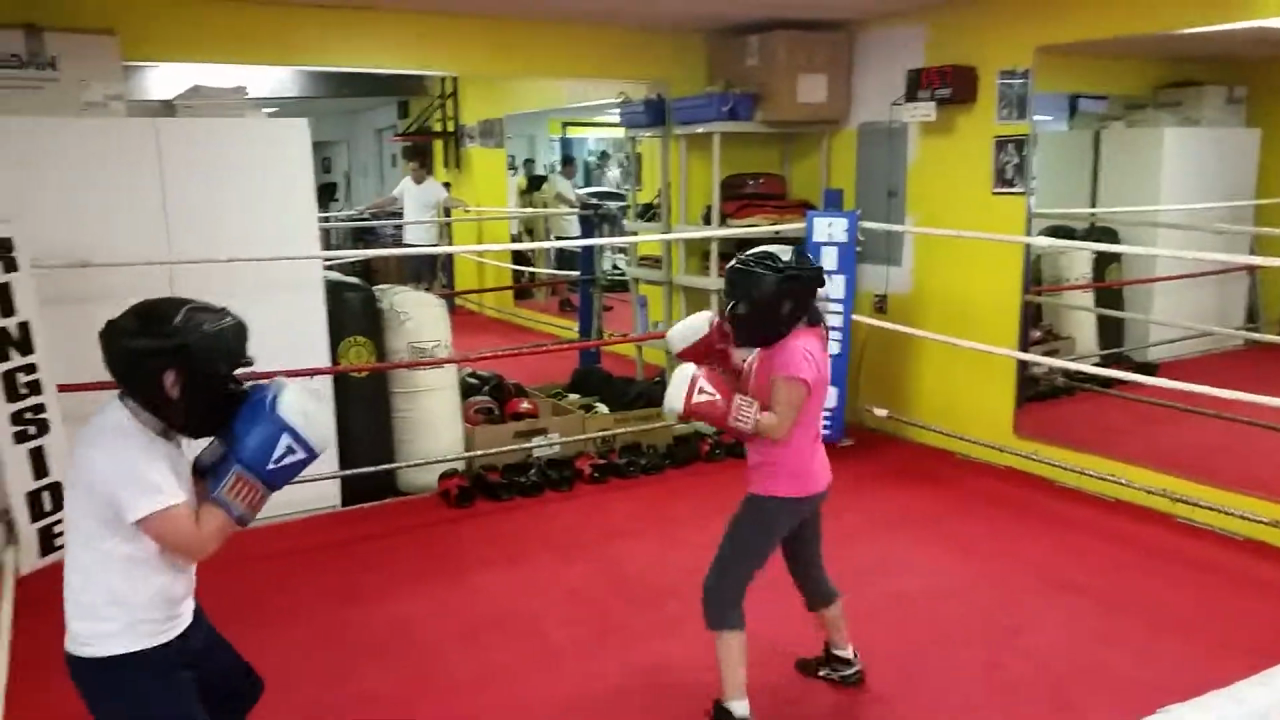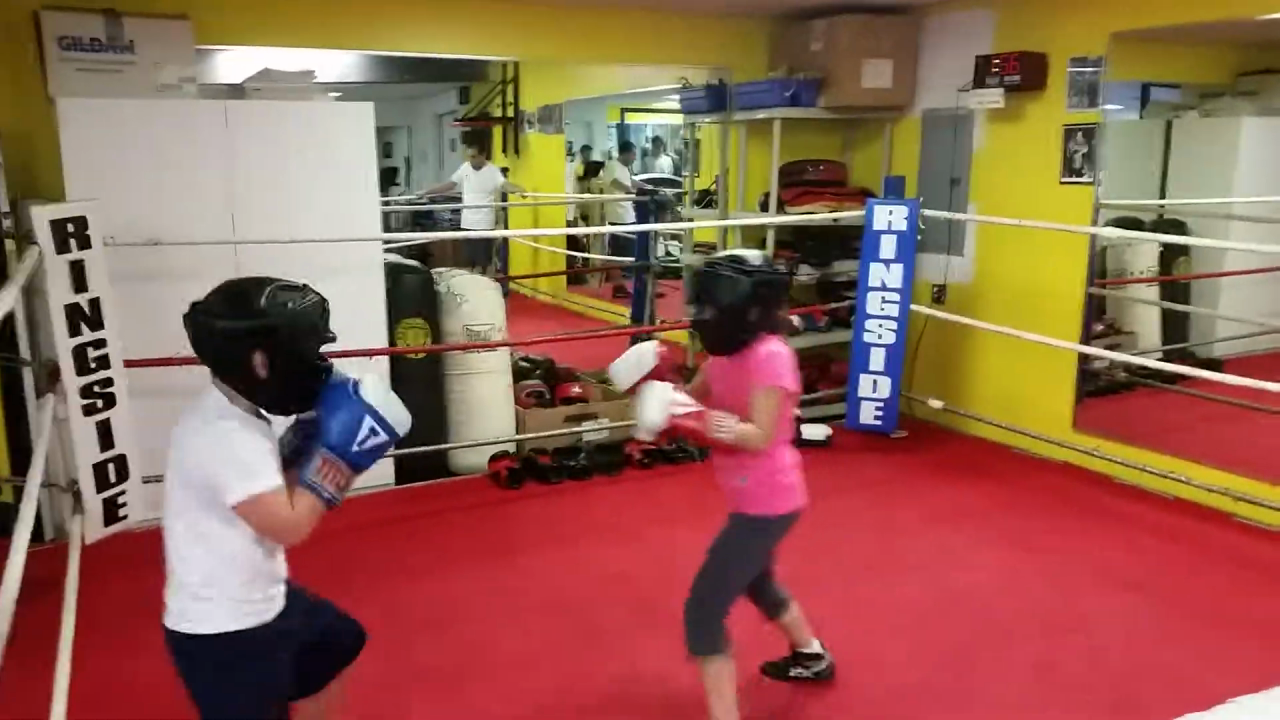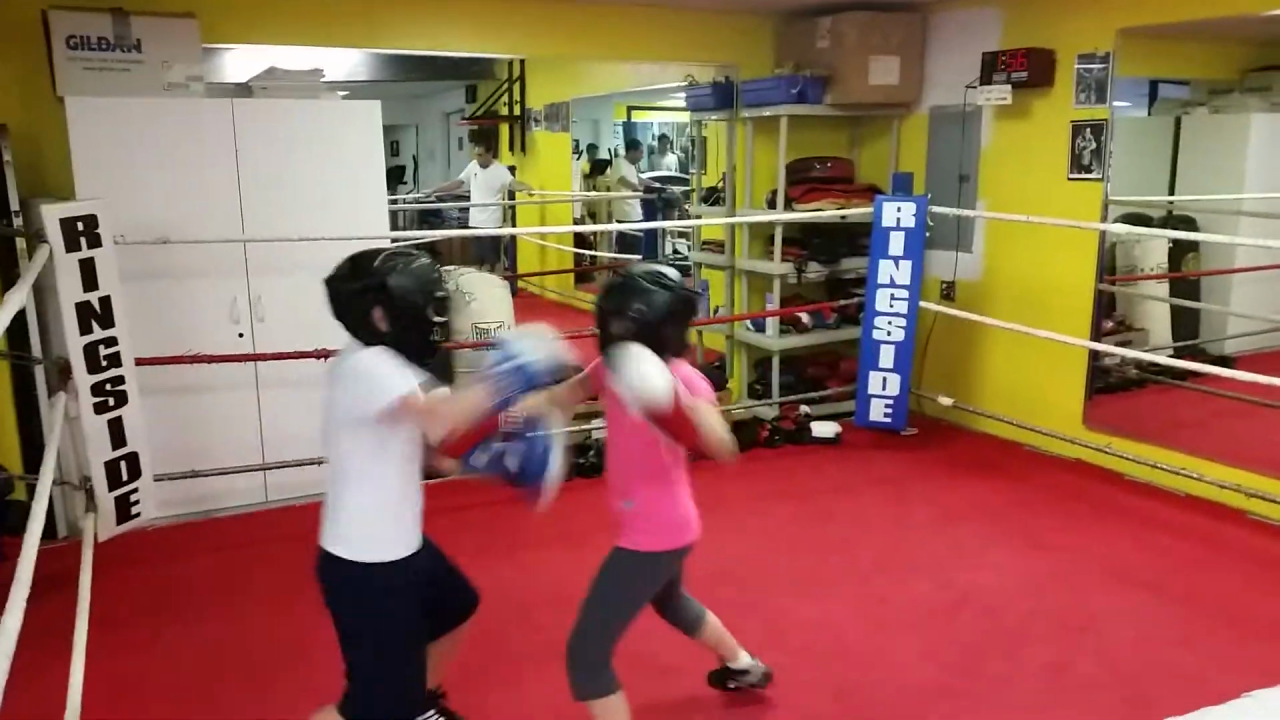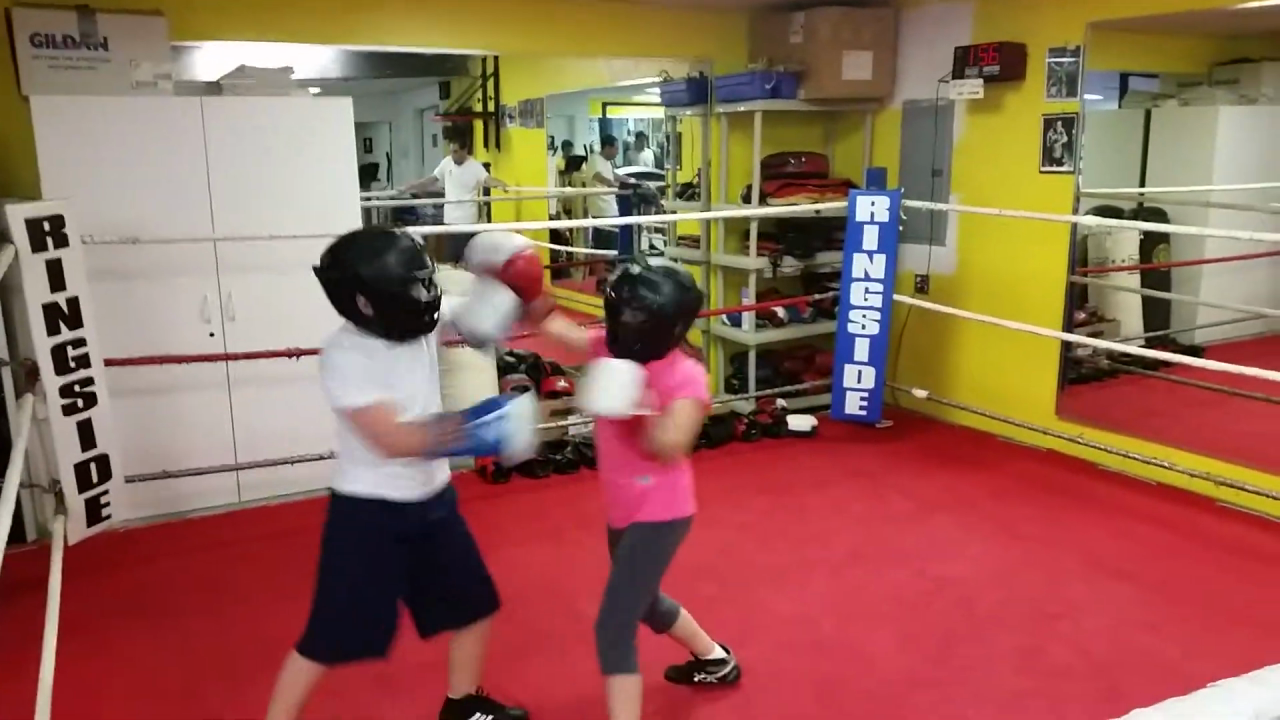
dt=0.4s
person 1, frame 1
left shoulder: (798, 351)
right shoulder: (784, 342)
left elbow: (776, 426)
right elbow: (751, 389)
left wrist: (717, 405)
right wrist: (719, 356)
left hip: (783, 489)
right hip: (805, 484)
left knee: (720, 592)
right knee: (809, 572)
right ankle: (841, 658)
person 1, frame 2
left shoulder: (769, 358)
right shoulder: (734, 354)
left elbow: (758, 438)
right elbow: (704, 403)
left wrist: (687, 419)
right wrist: (659, 379)
left hip: (767, 505)
right hip: (758, 500)
left knee: (702, 614)
right knee: (754, 581)
right ankle: (813, 656)
person 1, frame 3
left shoulder: (683, 379)
right shoulder: (615, 366)
left elbow: (722, 448)
right elbow: (560, 396)
left wrist: (672, 409)
left hip: (654, 537)
right hip: (667, 526)
left knee: (585, 654)
right knee: (669, 601)
right ankle: (744, 666)
person 1, frame 4
left shoulder: (686, 375)
right shoulder: (607, 347)
left elbow: (669, 450)
right elbow: (560, 333)
left wrist: (632, 413)
left hip: (661, 513)
right hip: (621, 507)
left knee: (612, 627)
right knee: (642, 600)
right ankle: (715, 660)
person 2, frame 1
left shoulder: (143, 425)
right shoulder: (124, 451)
left elbow: (187, 503)
right elbow: (197, 540)
left wrist: (229, 449)
right wrist: (255, 462)
left hip: (174, 624)
right hip: (124, 654)
person 2, frame 2
left shoulder: (232, 410)
right shoulder: (223, 434)
left elbow: (268, 480)
right elbow: (289, 525)
left wrist: (311, 432)
right wrist: (340, 448)
left hip: (262, 605)
right hip: (224, 632)
left knee: (340, 643)
person 2, frame 3
left shoulder: (386, 364)
right shoulder: (362, 368)
left elbow: (431, 433)
right elbow: (441, 418)
left wrist: (497, 454)
right wrist: (509, 375)
left hip: (397, 546)
right hip: (364, 564)
left knee: (453, 611)
person 2, frame 4
left shoulder: (421, 321)
right shoulder: (345, 354)
left elbow: (478, 317)
right elbow: (394, 438)
left wrist: (514, 280)
right wrist: (472, 431)
left hip: (430, 503)
right hip: (365, 512)
left knee: (474, 605)
right knee: (330, 641)
